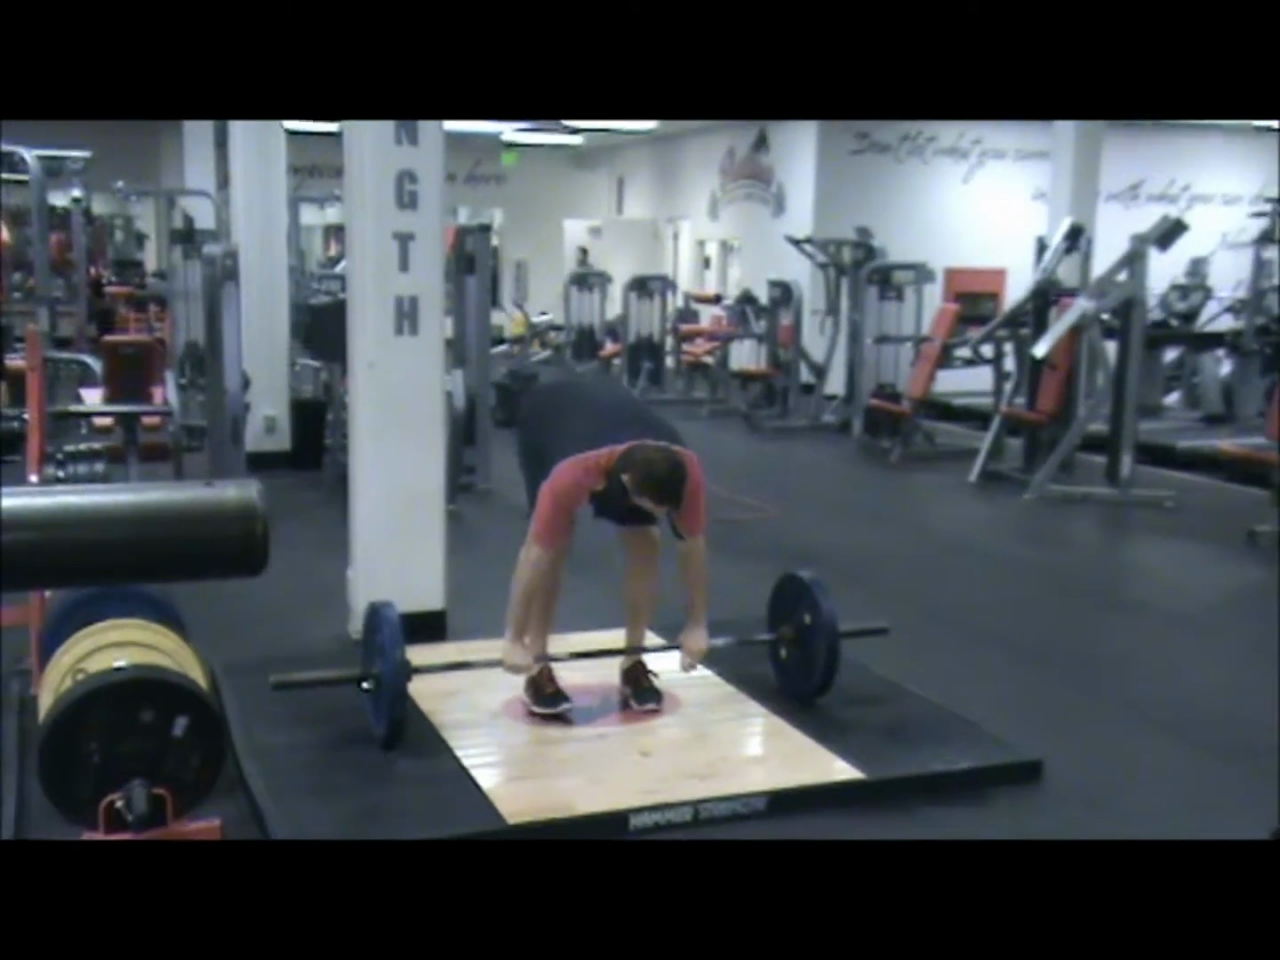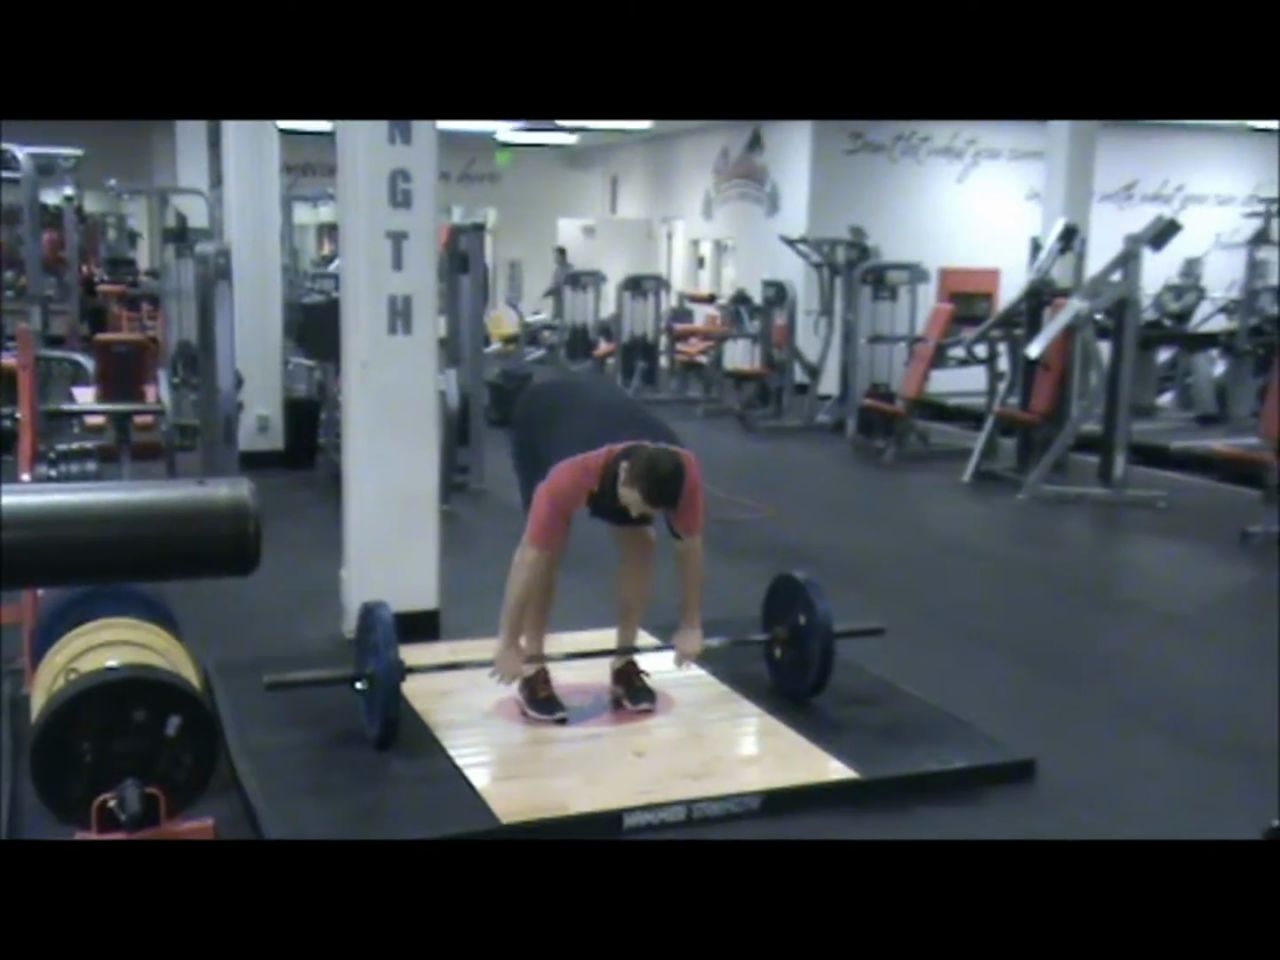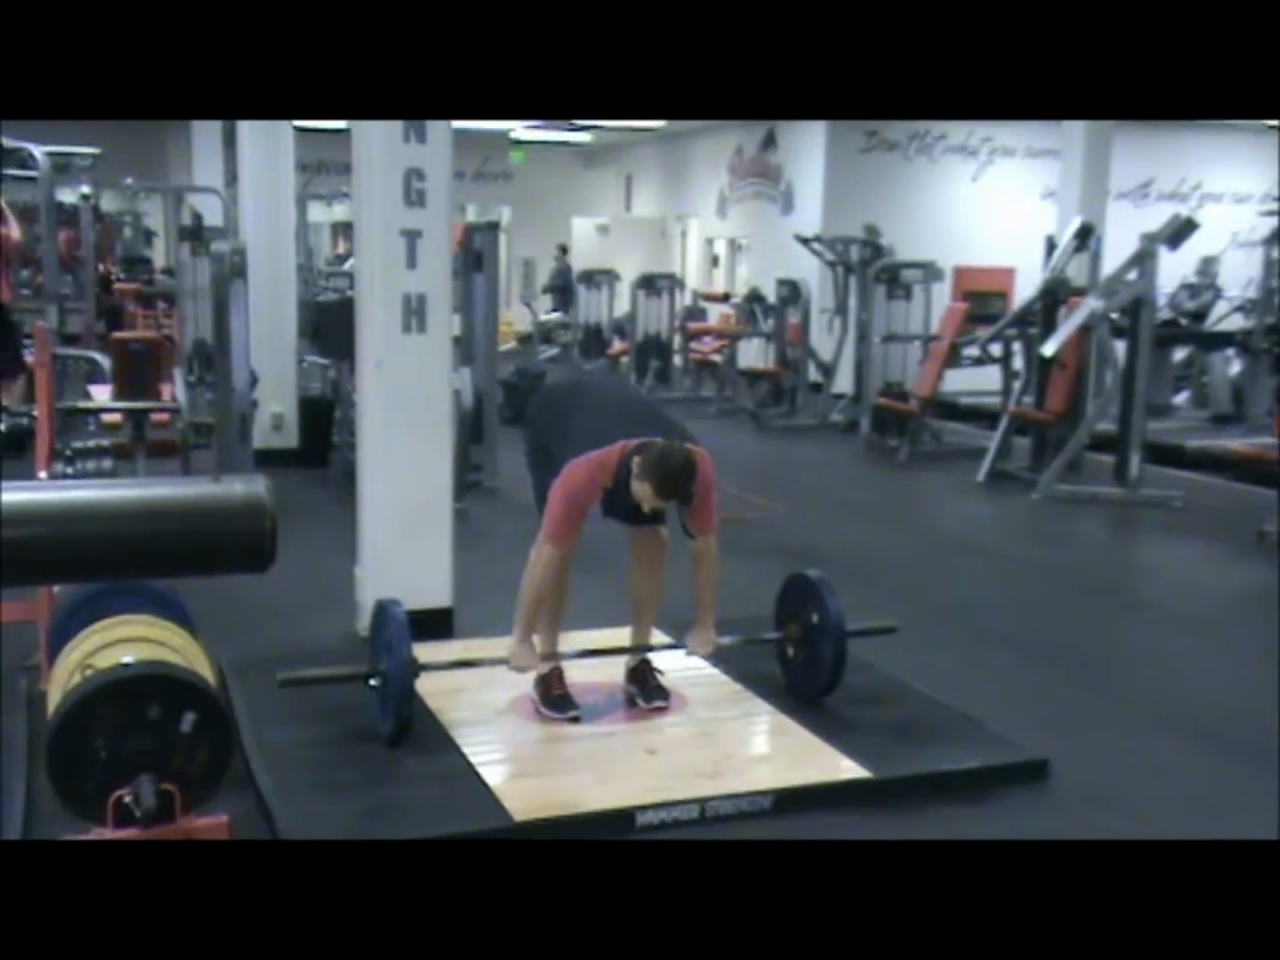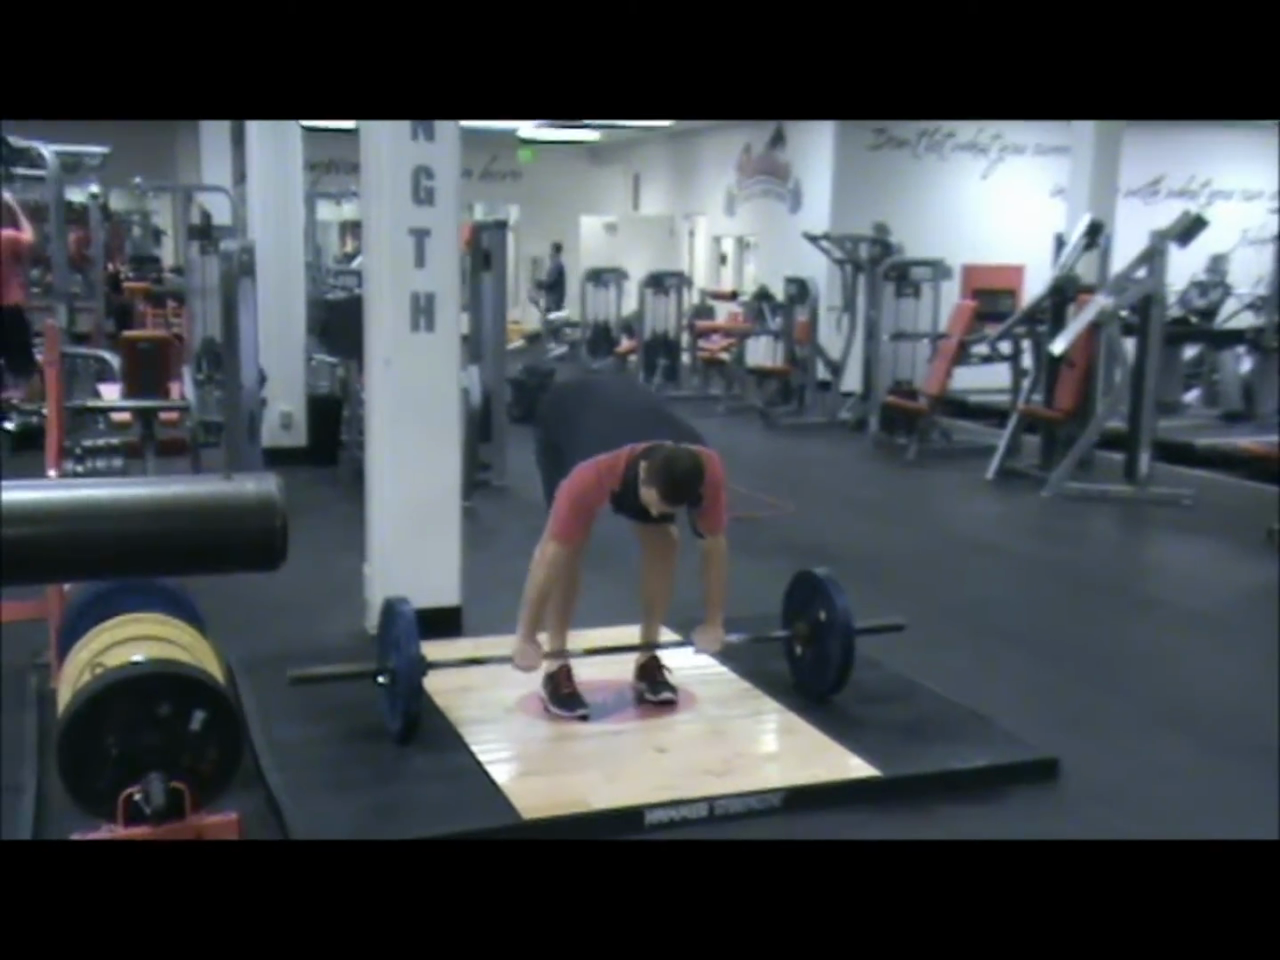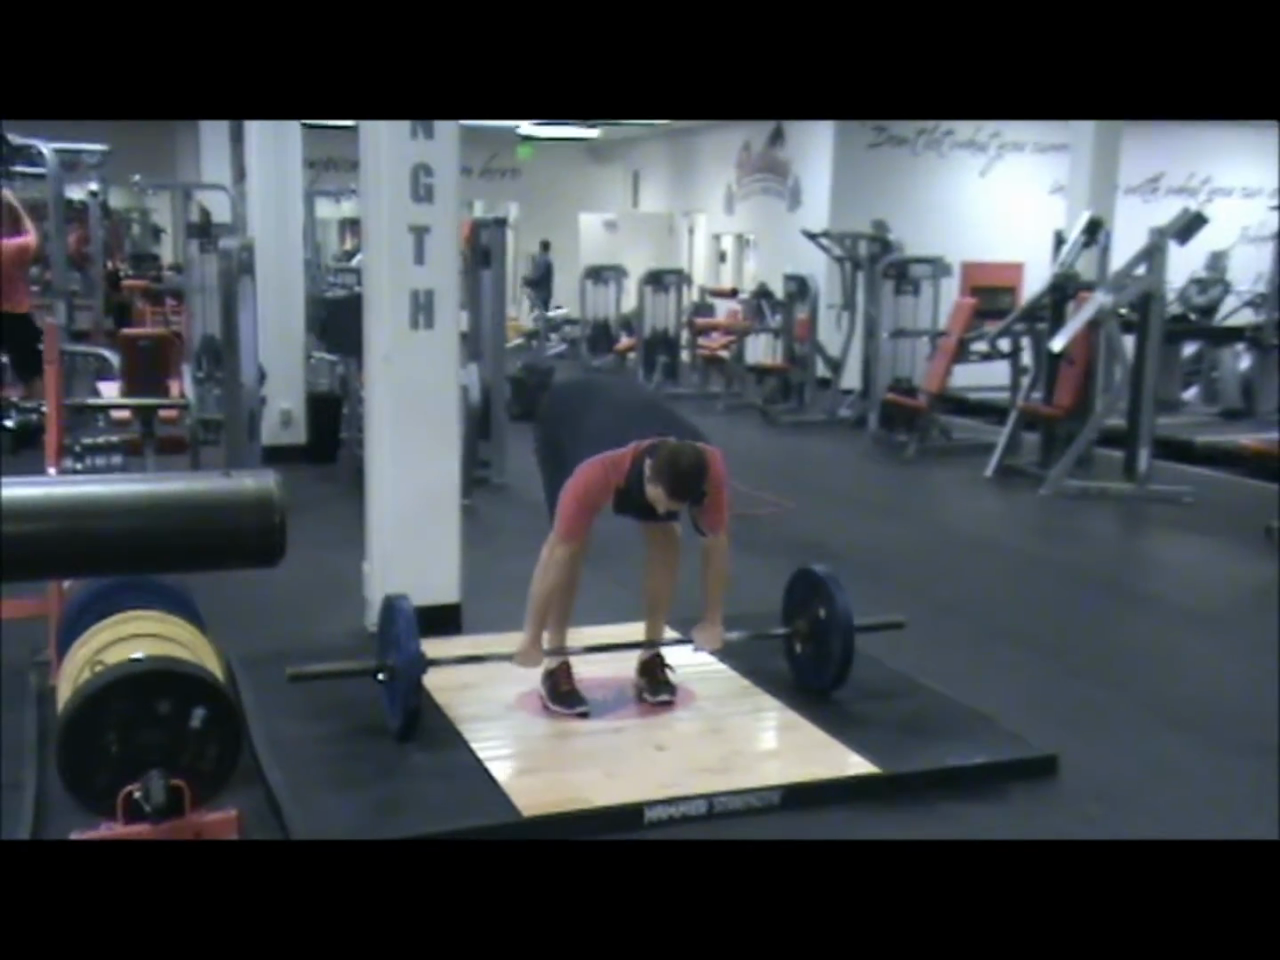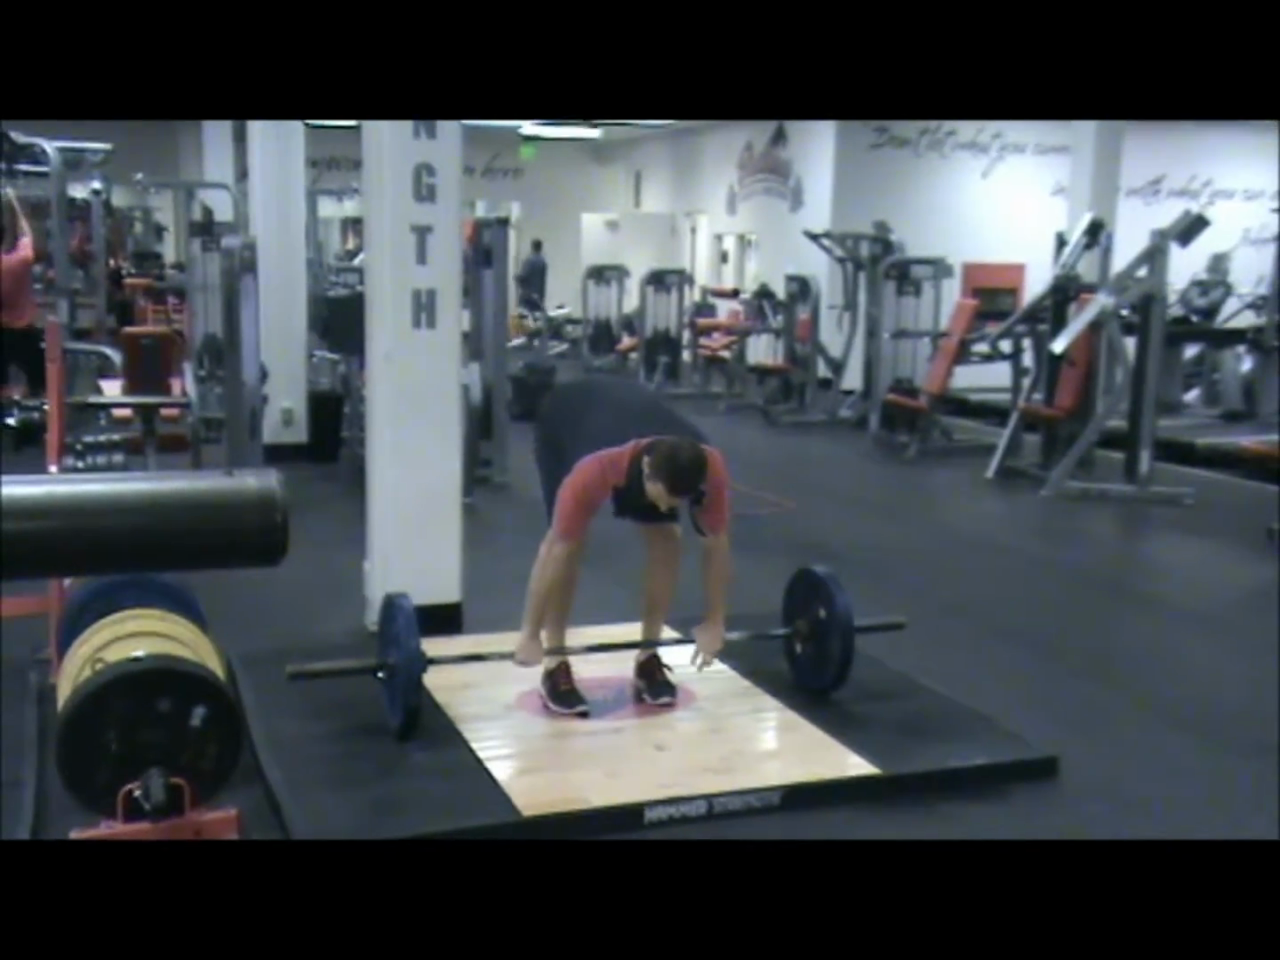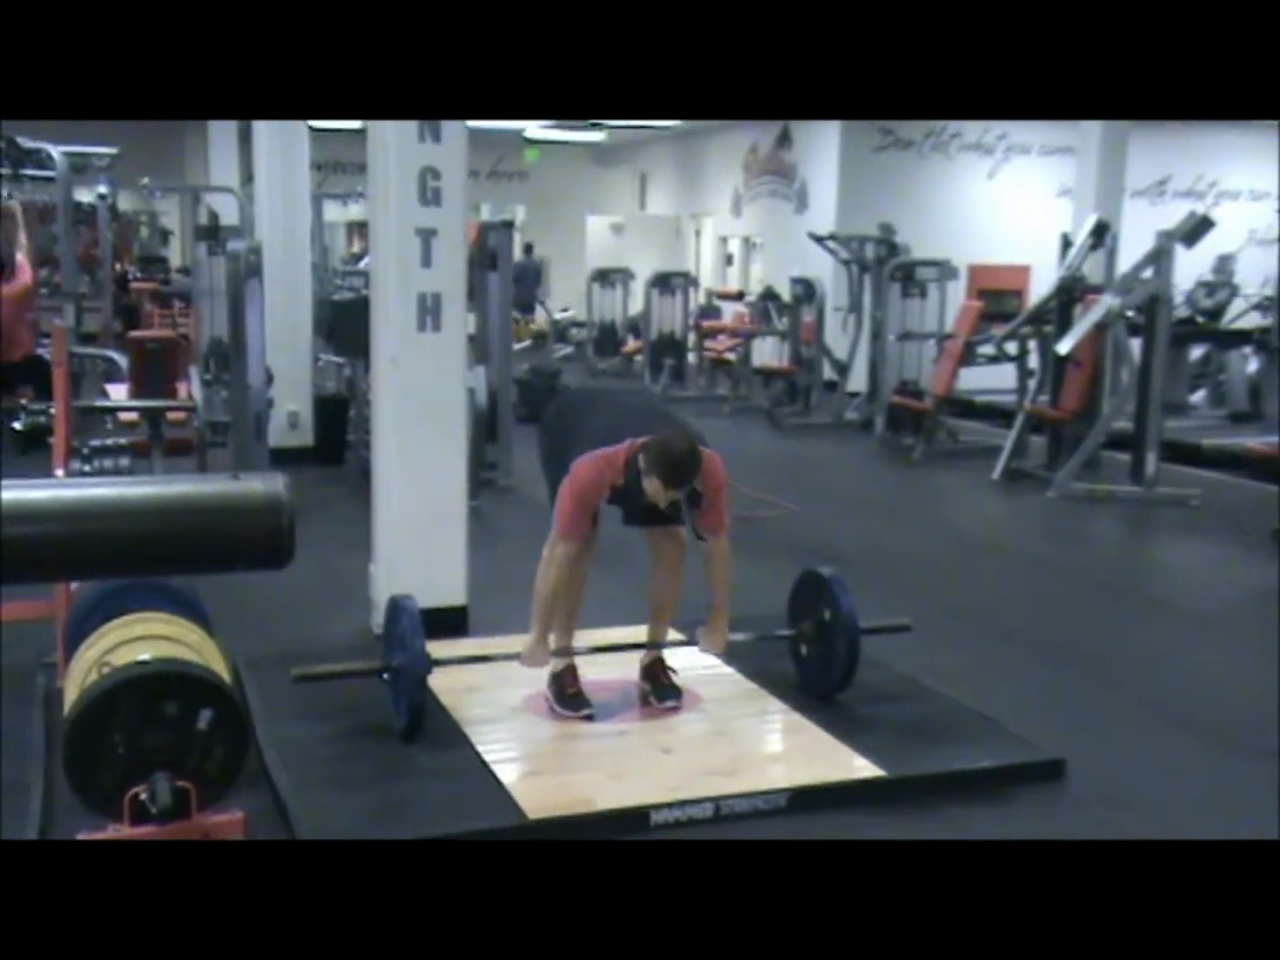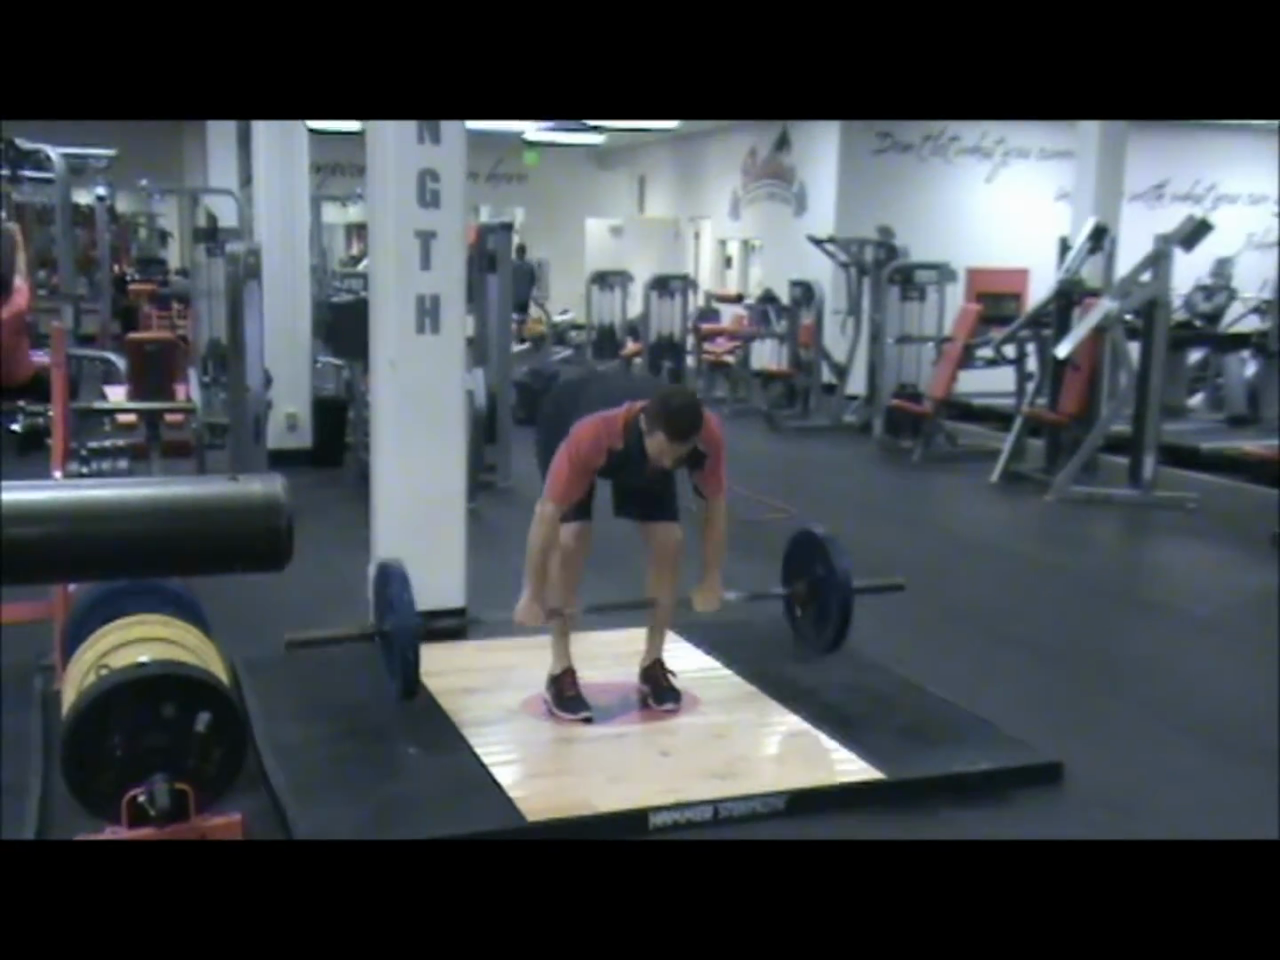
dt=0.3s
person 1, frame 1
left shoulder: (685, 469)
right shoulder: (574, 473)
left elbow: (692, 544)
right elbow: (534, 553)
left wrist: (696, 625)
right wrist: (514, 640)
left knee: (646, 542)
right knee: (554, 546)
left ankle: (633, 664)
right ankle: (538, 673)
person 1, frame 2
left shoulder: (684, 471)
right shoulder: (572, 474)
left elbow: (690, 544)
right elbow: (529, 556)
left wrist: (691, 626)
right wrist: (508, 645)
right hip: (538, 417)
left knee: (641, 543)
right knee: (549, 548)
left ankle: (624, 665)
right ankle: (533, 674)
person 1, frame 3
left shoulder: (697, 468)
right shoulder: (585, 471)
left elbow: (705, 542)
right elbow: (546, 553)
left wrist: (705, 625)
right wrist: (521, 639)
left knee: (654, 542)
right knee: (562, 546)
left ankle: (638, 663)
right ankle: (548, 672)
person 1, frame 4
left shoulder: (707, 470)
right shoulder: (594, 473)
left elbow: (714, 543)
right elbow: (550, 552)
left wrist: (713, 623)
right wrist: (526, 638)
right hip: (562, 415)
left knee: (664, 540)
right knee: (570, 545)
left ankle: (648, 660)
right ankle: (556, 670)
person 1, frame 5
left shoulder: (709, 467)
right shoulder: (598, 471)
left elbow: (715, 540)
right elbow: (556, 552)
left wrist: (712, 621)
right wrist: (531, 637)
right hip: (563, 415)
left knee: (666, 538)
right knee: (572, 544)
left ankle: (651, 658)
right ankle: (556, 668)
person 1, frame 6
left shoulder: (710, 469)
right shoulder: (595, 470)
left elbow: (717, 541)
right elbow: (554, 550)
left wrist: (714, 622)
right wrist: (530, 634)
right hip: (562, 418)
left knee: (667, 540)
right knee: (570, 543)
left ankle: (648, 659)
right ankle: (555, 667)
person 1, frame 7
left shoulder: (708, 470)
right shoulder: (592, 470)
left elbow: (717, 542)
right elbow: (557, 551)
left wrist: (718, 622)
right wrist: (538, 636)
right hip: (566, 427)
left knee: (673, 543)
right knee: (578, 546)
left ankle: (653, 662)
right ankle: (562, 670)
person 1, frame 8
left shoulder: (706, 434)
right shoulder: (591, 435)
left elbow: (714, 502)
right elbow: (548, 512)
left wrist: (711, 580)
right wrist: (532, 594)
left knee: (669, 541)
right knee: (572, 540)
left ankle: (652, 666)
right ankle: (560, 673)
